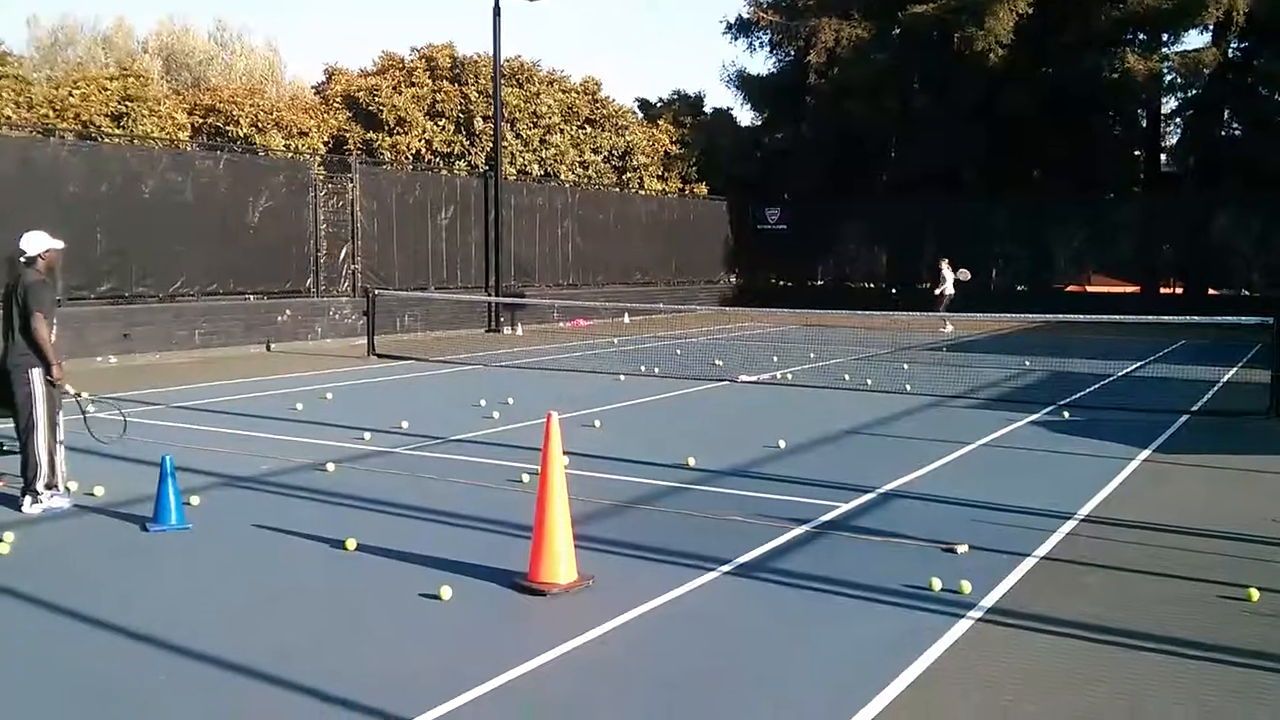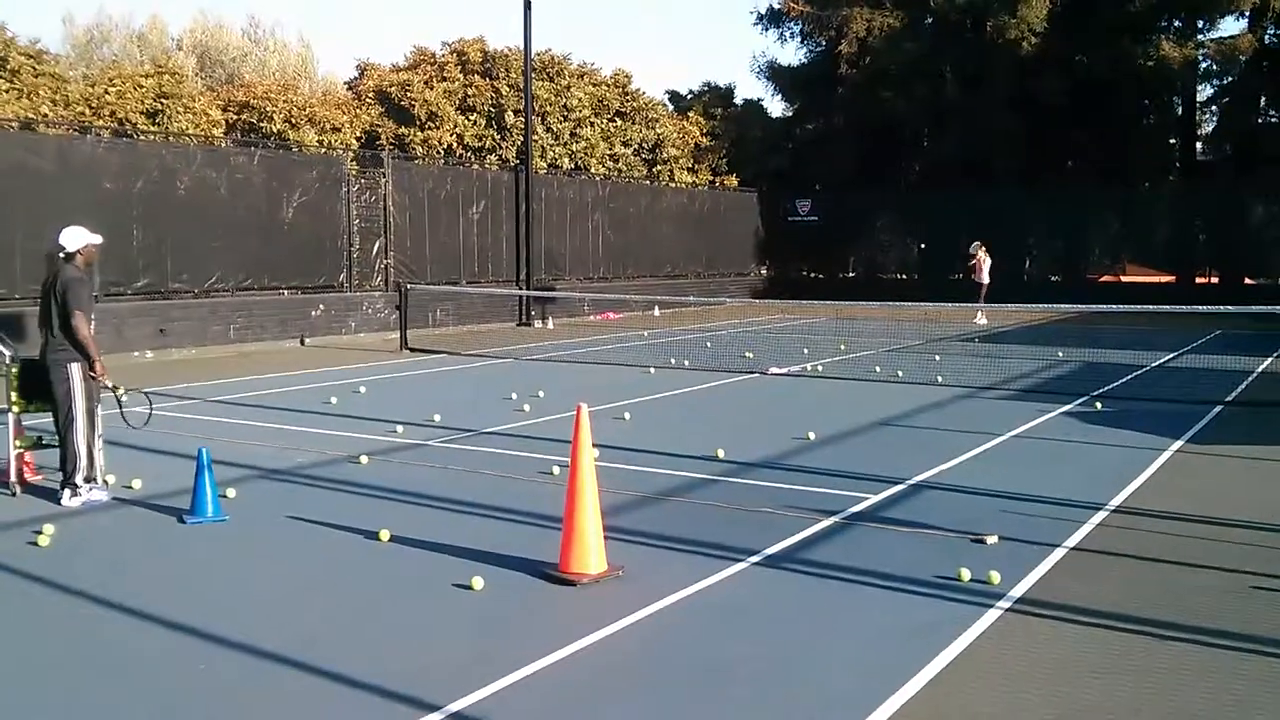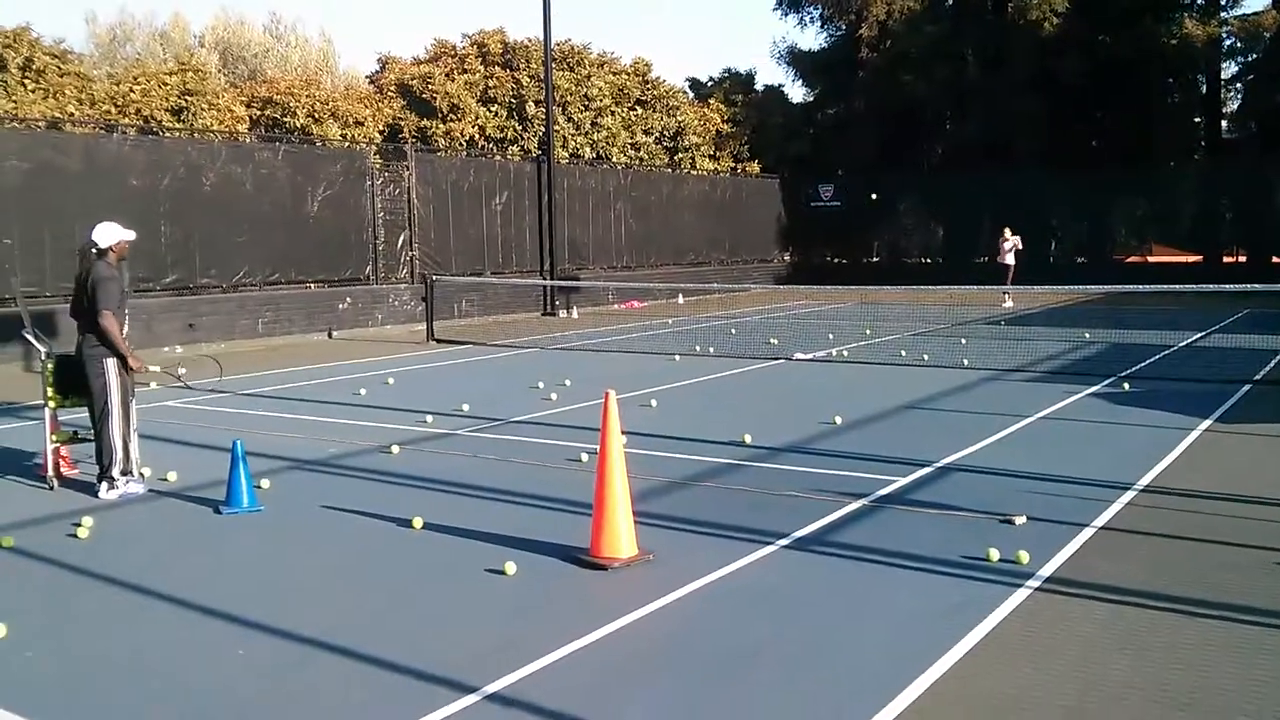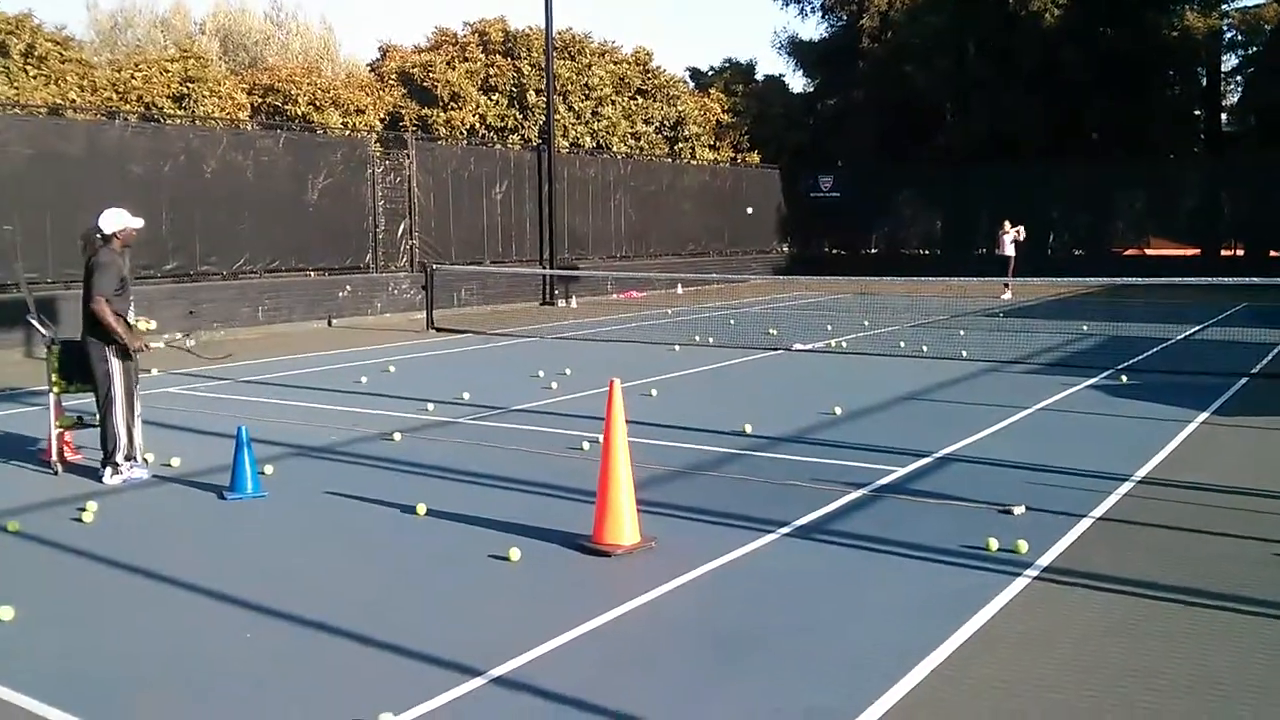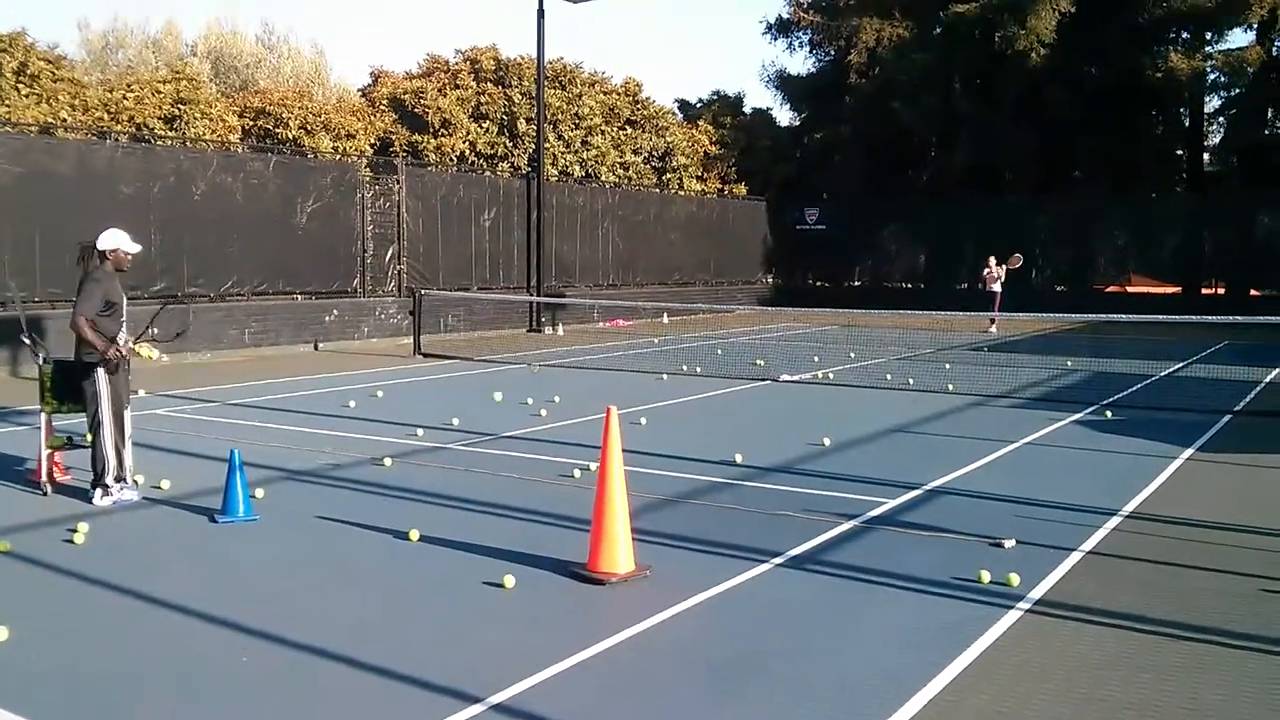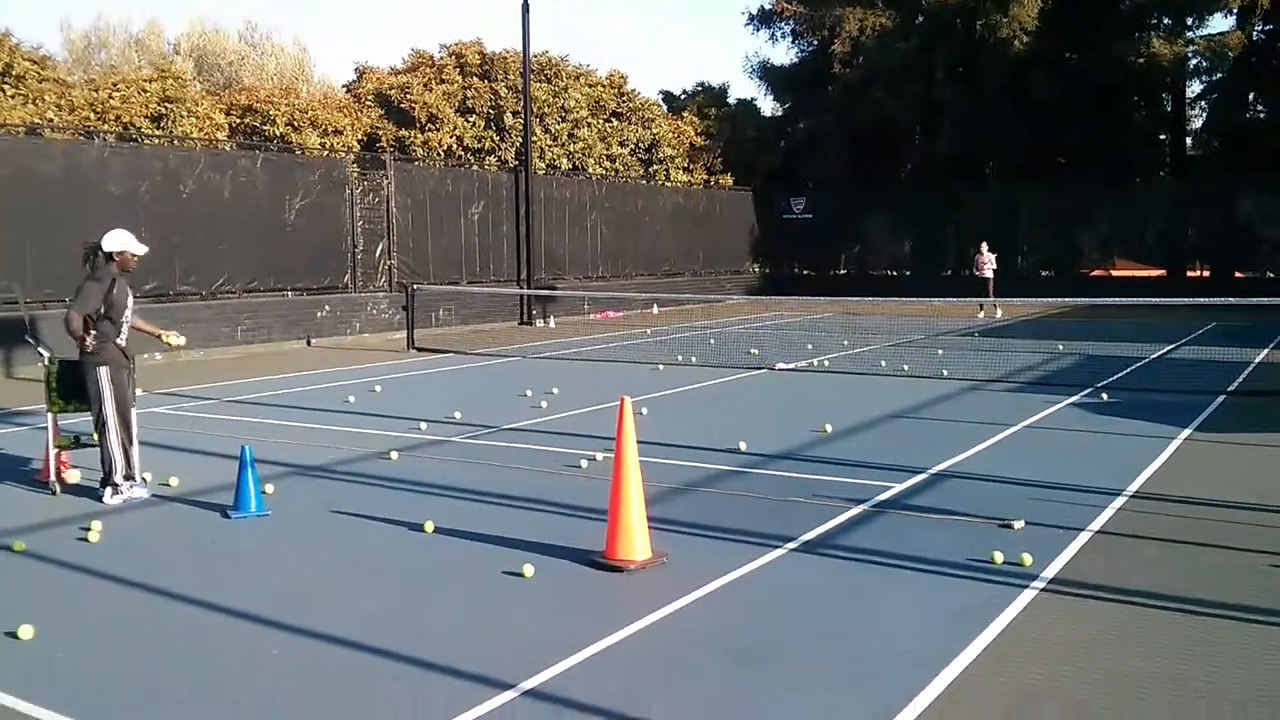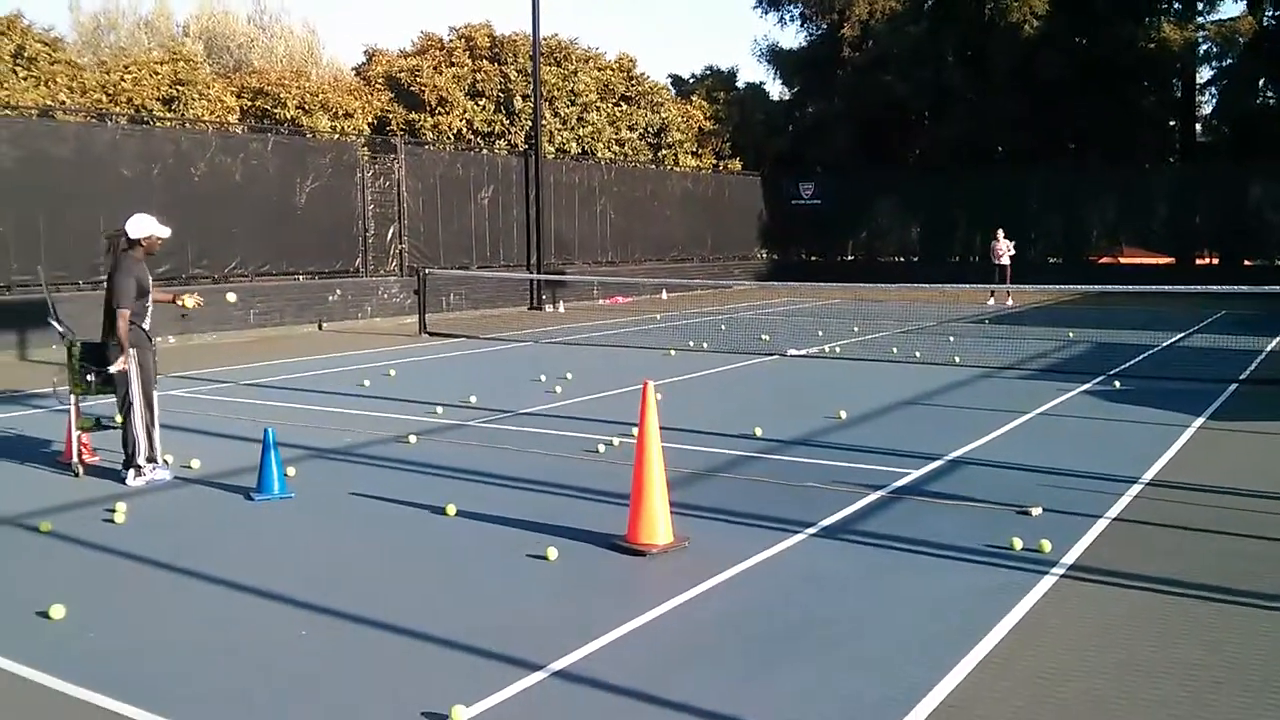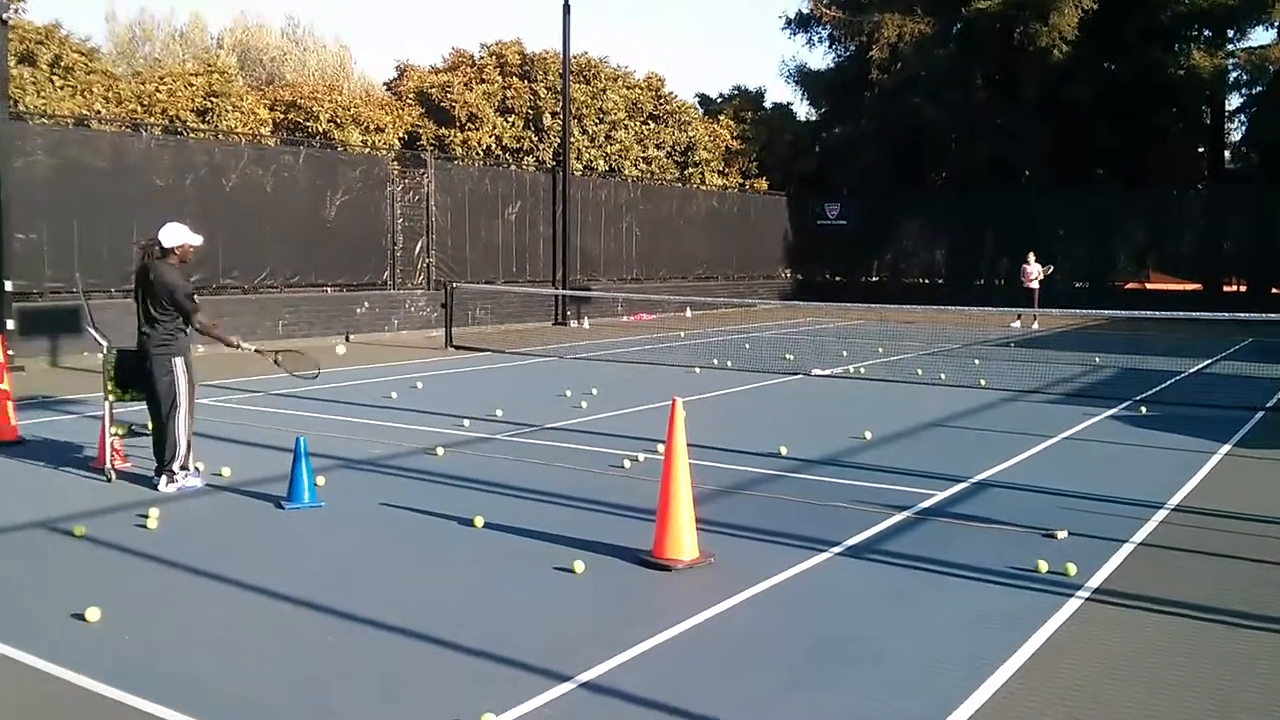
dt=0.3s
person 1, frame 1
left shoulder: (18, 281)
right shoulder: (38, 282)
left elbow: (13, 326)
right elbow: (37, 324)
right wrist: (54, 362)
left hip: (20, 363)
right hip: (32, 366)
left knee: (46, 428)
right knee: (39, 430)
left ankle: (49, 487)
right ankle: (35, 495)
person 1, frame 2
left shoulder: (55, 277)
right shoulder: (76, 278)
left elbow: (45, 320)
right elbow: (78, 322)
right wrist: (96, 359)
left hip: (58, 358)
right hip: (72, 361)
left knee: (85, 423)
right knee: (78, 424)
left ankle: (87, 480)
right ankle: (75, 488)
person 1, frame 3
left shoulder: (89, 271)
right shoulder: (107, 275)
left elbow: (76, 312)
right elbow: (106, 319)
right wrist: (129, 354)
left hip: (95, 353)
right hip: (106, 356)
left knee: (119, 417)
right knee: (113, 418)
left ankle: (123, 473)
right ankle: (111, 481)
person 1, frame 4
left shoulder: (110, 258)
right shoulder: (107, 262)
right elbow: (98, 304)
left wrist: (130, 326)
right wrist: (126, 336)
left hip: (116, 340)
right hip: (108, 343)
left knee: (127, 402)
right knee: (117, 404)
left ankle: (128, 459)
right ankle: (115, 467)
person 1, frame 5
left shoulder: (110, 279)
right shoulder: (96, 281)
right elbow: (78, 321)
left wrist: (130, 344)
right wrist: (102, 347)
left hip: (113, 362)
right hip: (98, 364)
left knee: (119, 423)
right knee: (107, 425)
left ankle: (117, 480)
right ankle: (105, 488)
person 1, frame 6
left shoulder: (119, 280)
right shoulder: (96, 282)
right elbow: (72, 315)
left wrist: (157, 332)
right wrist: (81, 336)
left hip: (120, 360)
right hip: (103, 363)
left knee: (125, 422)
right knee: (113, 424)
left ankle: (125, 478)
right ankle: (115, 487)
person 1, frame 7
left shoulder: (136, 263)
right shoulder: (126, 269)
right elbow: (121, 316)
left wrist: (175, 298)
right wrist: (123, 352)
left hip: (140, 343)
right hip: (130, 346)
left knee: (145, 405)
right knee: (138, 406)
left ankle: (142, 460)
right ankle: (138, 469)
person 1, frame 8
left shoulder: (147, 269)
right shoulder: (175, 280)
left elbow: (146, 299)
right elbow: (196, 321)
right wrist: (226, 339)
left hip: (151, 350)
right hip: (171, 354)
left knee: (162, 413)
right knee: (179, 413)
left ankle: (165, 467)
right ankle: (172, 475)
